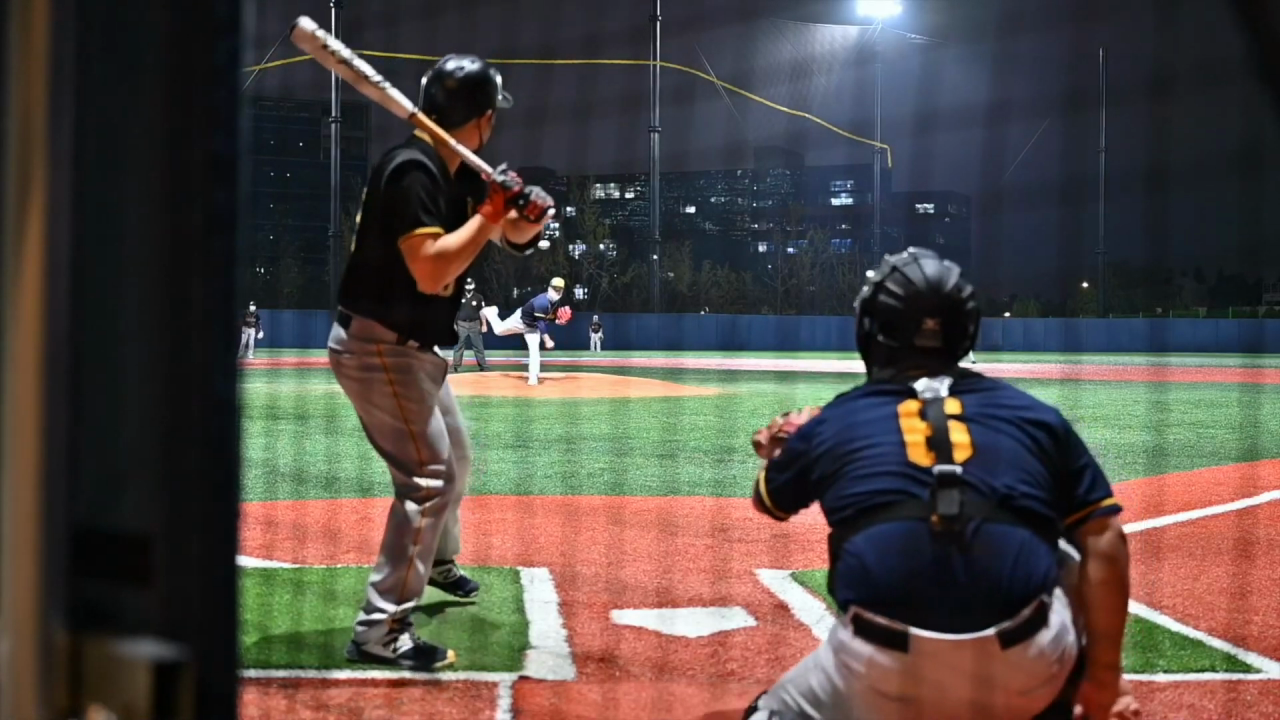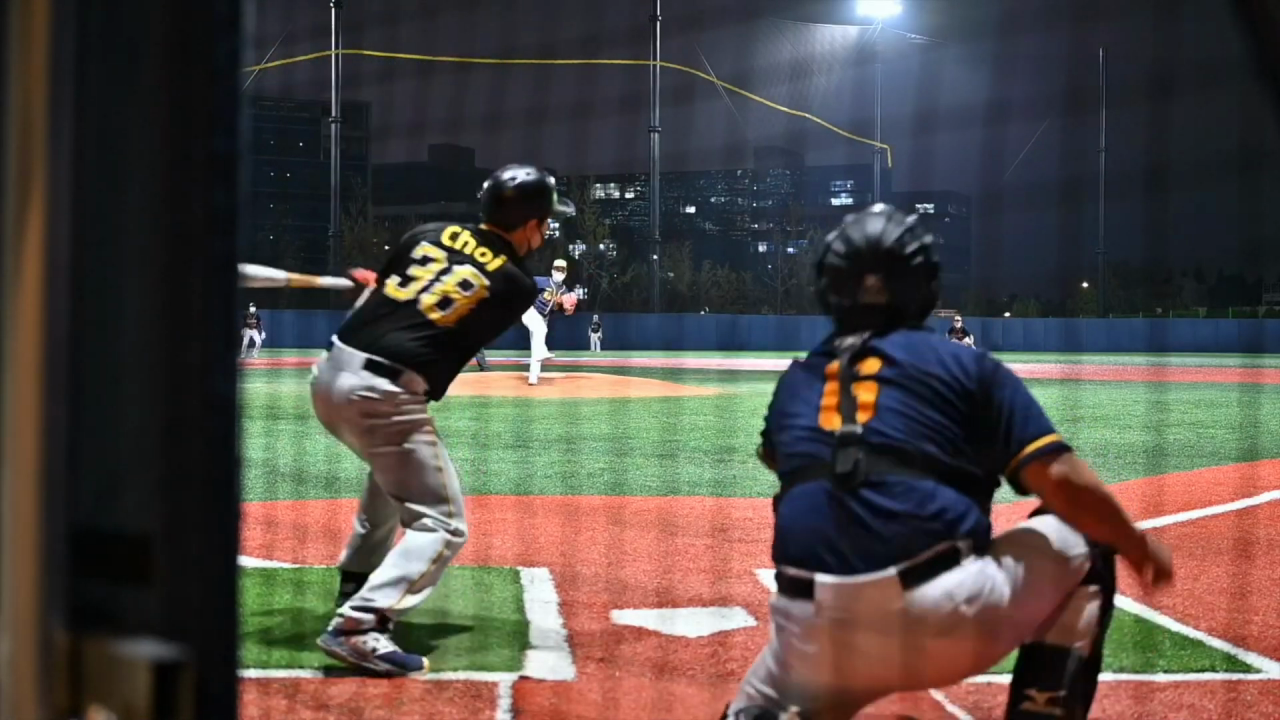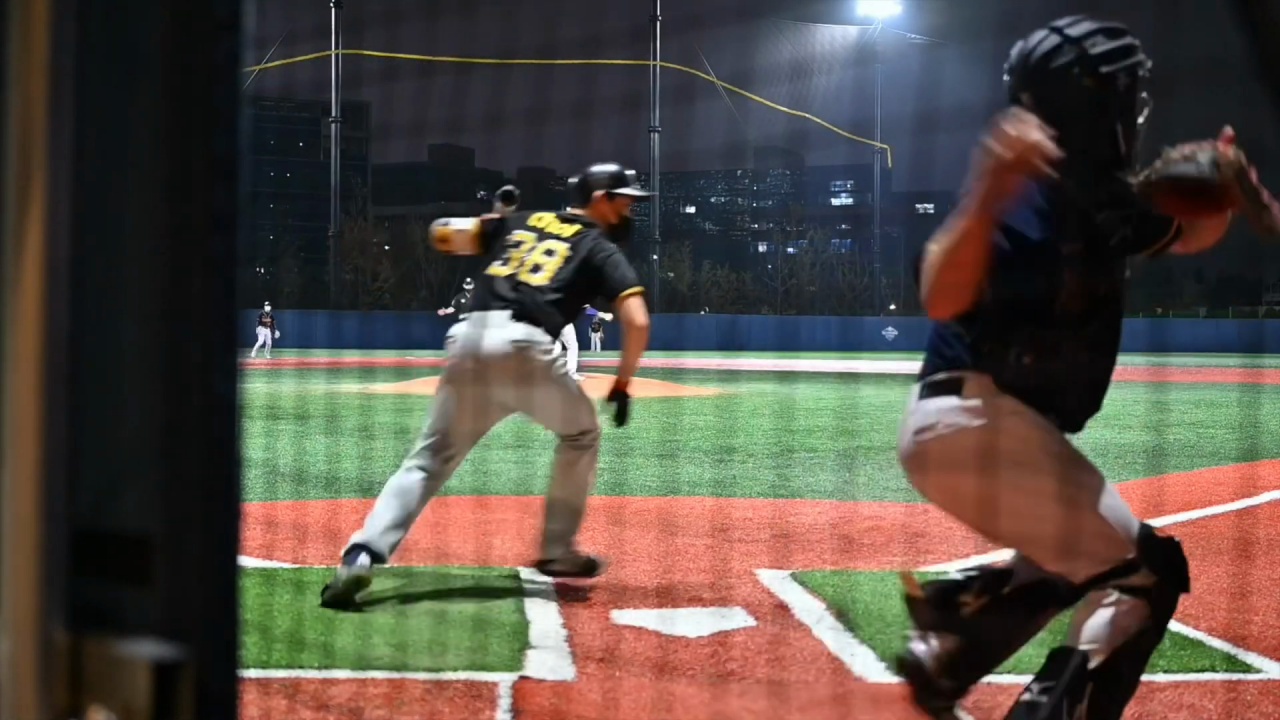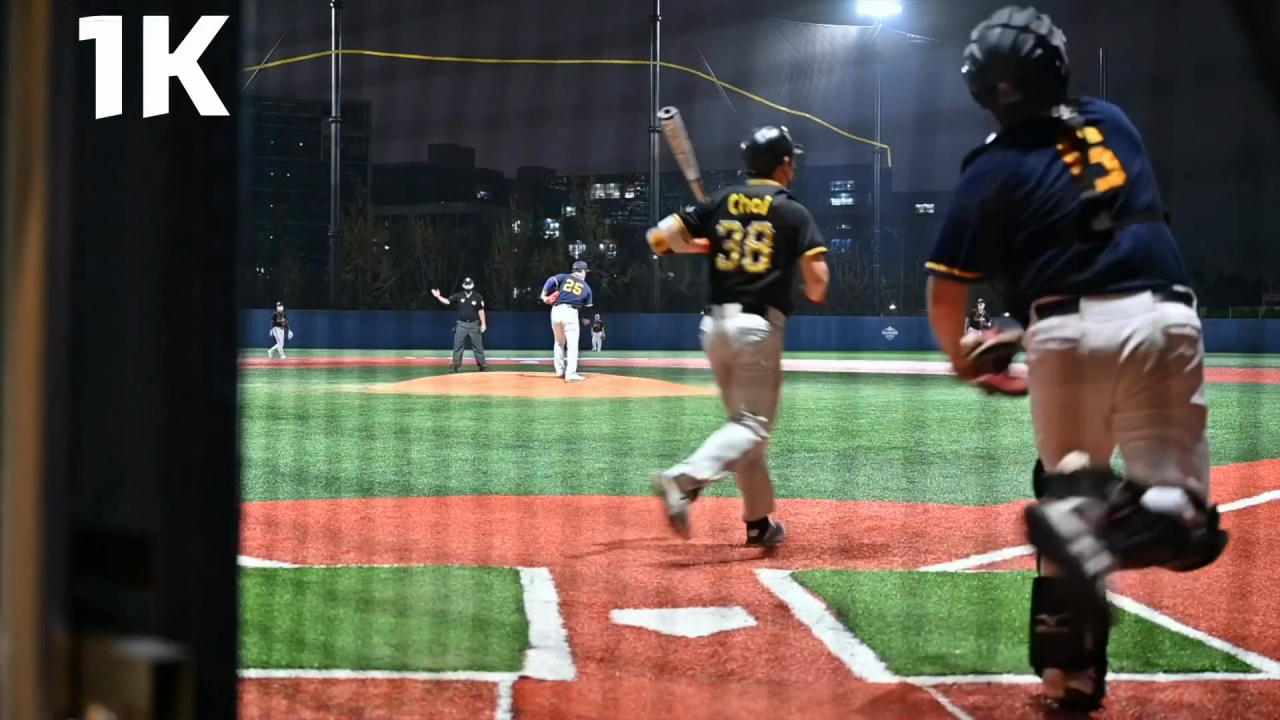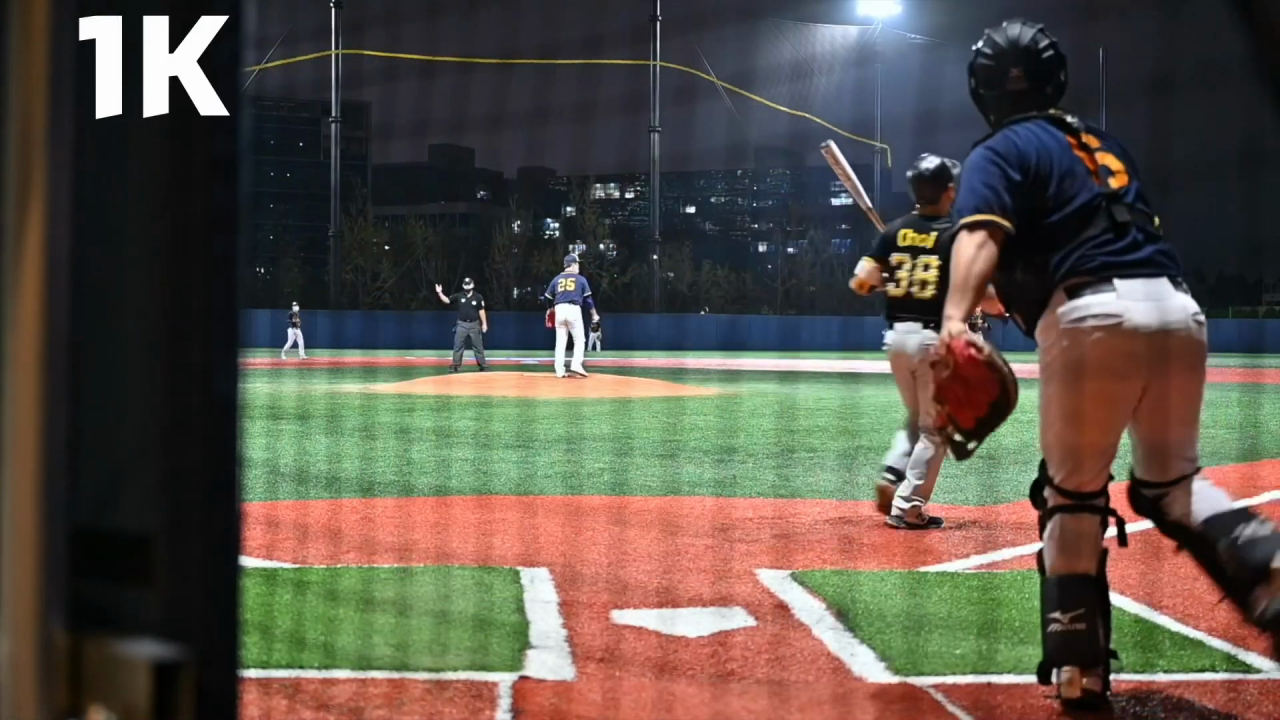
dt=0.5s
person 1, frame 1
left shoulder: (833, 422)
right shoulder: (1034, 415)
left elbow: (767, 501)
right elbow: (1104, 540)
left wrist: (776, 455)
right wrist: (1104, 674)
left hip: (883, 671)
right hip: (1023, 671)
right knee: (1067, 573)
person 1, frame 2
left shoulder: (794, 382)
right shoulder: (965, 365)
right elbow: (1059, 479)
right wrist: (1136, 545)
left hip: (815, 621)
right hip: (944, 613)
right knee: (1086, 546)
person 1, frame 3
left shoulder: (1101, 197)
right shoulder: (1022, 197)
left elbow: (1188, 233)
right elbow: (943, 296)
right wrist: (986, 192)
left hip: (951, 430)
right hip: (975, 427)
left knee: (1062, 570)
right knee: (1144, 571)
left ankle: (946, 637)
person 1, frame 4
left shoulder: (986, 173)
right shoulder: (1109, 120)
left elbow: (947, 290)
left wrist: (957, 350)
left hip: (1066, 335)
right hip: (1164, 324)
left knee: (1068, 492)
right knee: (1186, 525)
left ankle: (1070, 672)
right ankle: (1093, 515)
person 1, frame 5
left shoulder: (998, 153)
right shoulder: (1105, 141)
left elbow: (979, 237)
left wrist: (954, 320)
left hip: (1094, 317)
right hip: (1175, 308)
left knee: (1073, 498)
right knee: (1170, 483)
left ankle: (1080, 672)
person 2, frame 1
left shoulder: (459, 171)
right shoulder: (411, 169)
left elbow: (514, 237)
right elbow: (431, 272)
left wrist: (528, 212)
right wrist: (490, 211)
left hip: (416, 347)
right hip: (378, 348)
left knee: (453, 459)
right knee: (427, 478)
left ankle: (436, 563)
right ankle: (380, 630)
person 2, frame 2
left shoulder: (429, 233)
right shoulder: (518, 282)
left hip: (332, 374)
right hip: (386, 392)
left knee: (391, 469)
right knee: (440, 526)
left ankle: (359, 578)
right ankle: (357, 628)
person 2, frame 3
left shoulder: (521, 220)
right shoulder: (603, 251)
left elbow: (445, 234)
right elbow: (637, 322)
left wrist: (470, 227)
right wrist: (623, 382)
left hip: (469, 337)
right hip: (524, 349)
left knee: (428, 460)
right knee: (581, 435)
left ankle: (361, 556)
right ankle: (558, 553)
person 2, frame 4
left shoulder: (718, 203)
right shoulder: (792, 211)
left elbow: (658, 237)
right elbow: (818, 277)
left wrist: (699, 243)
right wrist: (812, 299)
left hip: (714, 323)
right hip: (757, 327)
left knee: (743, 420)
right knee: (752, 427)
left ankle: (759, 521)
right ankle: (682, 479)
person 2, frame 5
left shoulder: (893, 232)
right shoulder: (957, 236)
left elbow: (861, 281)
left hip: (897, 337)
right hip: (934, 339)
left knee: (918, 419)
right knee: (935, 428)
left ankle: (892, 476)
right ankle: (907, 506)
